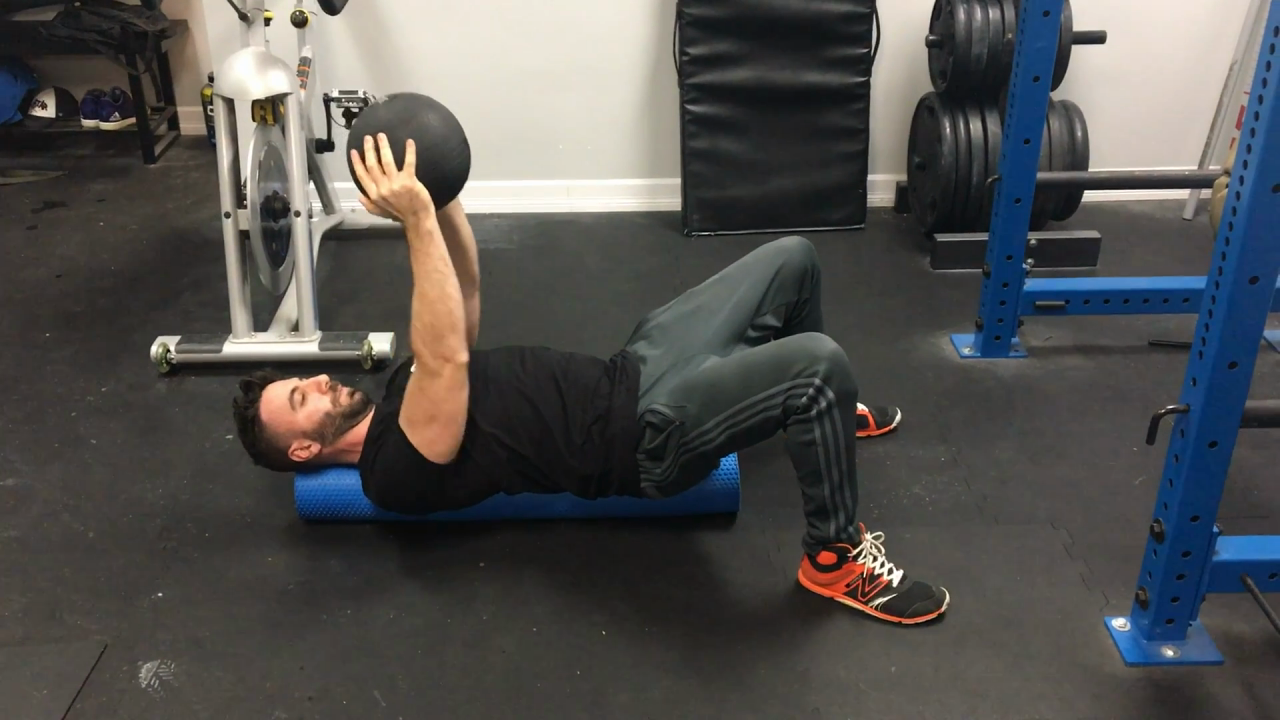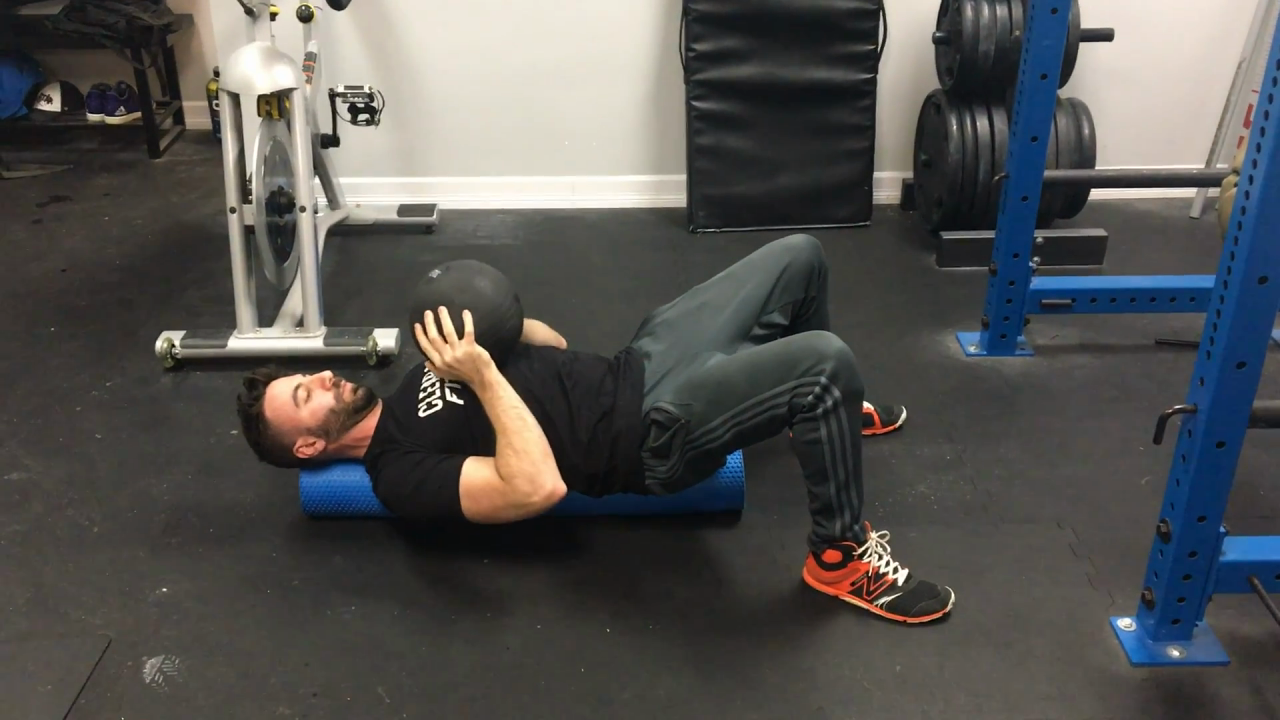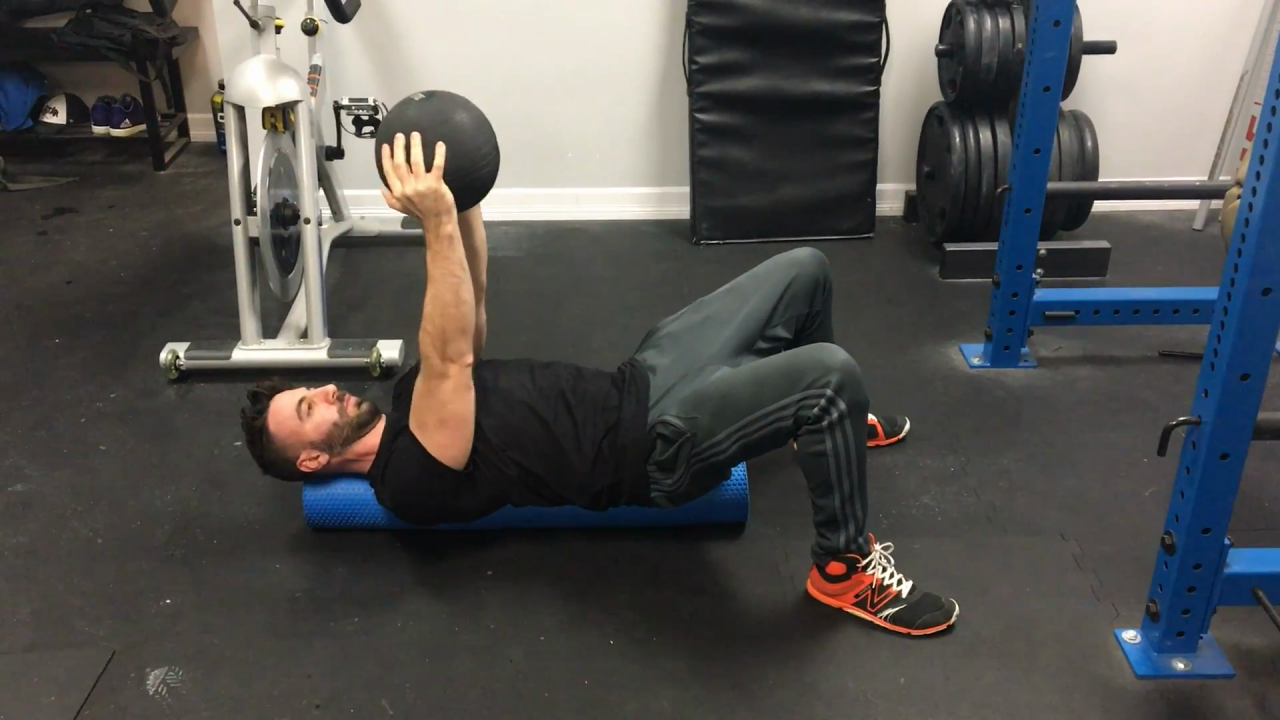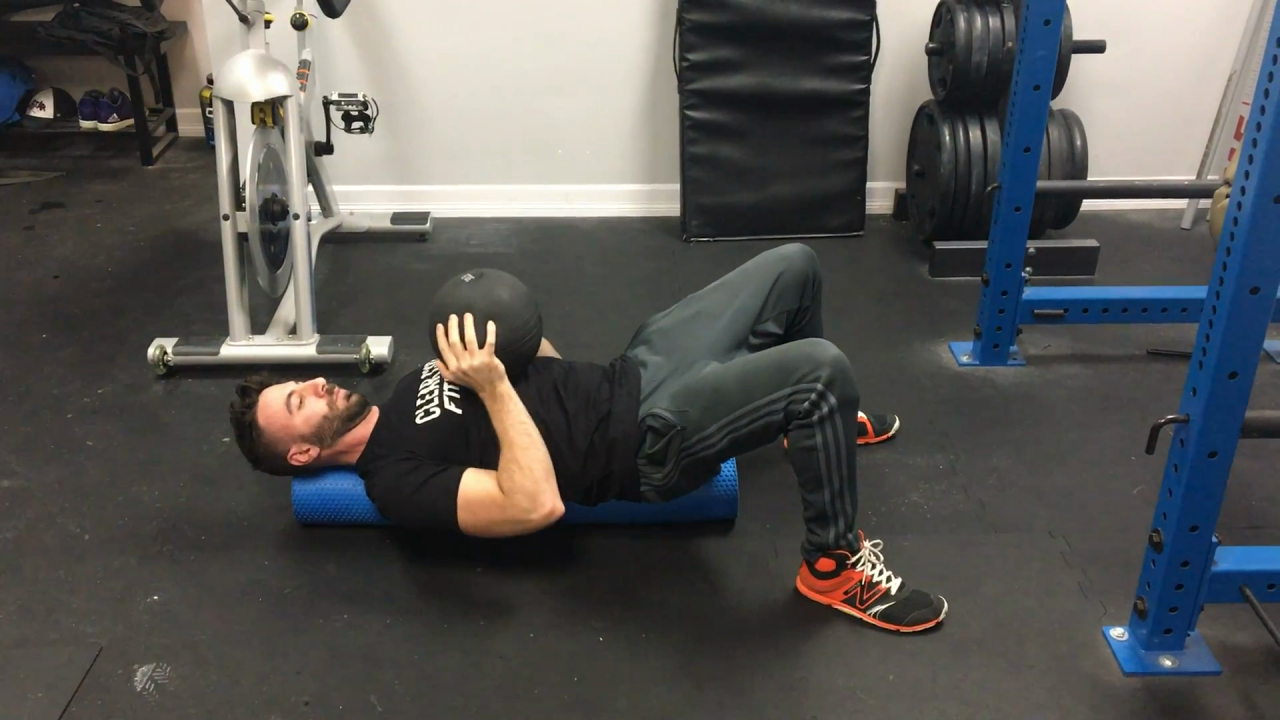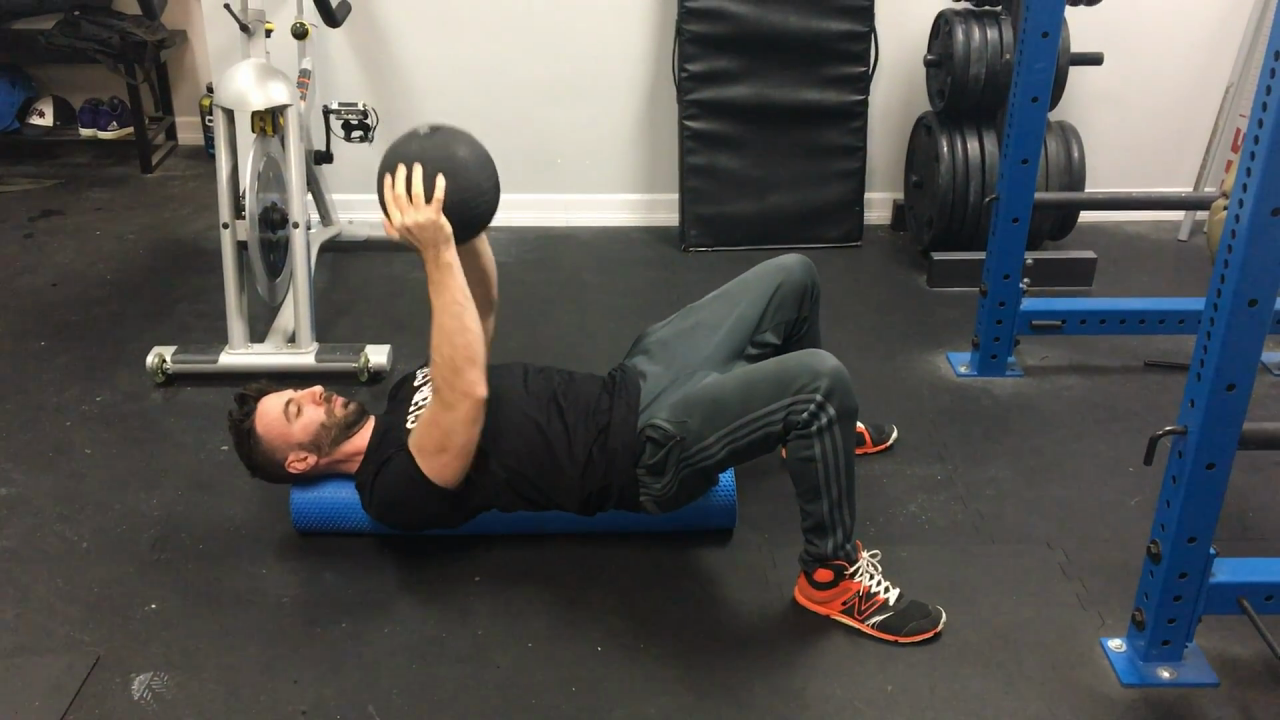
dt=1s
person 1, frame 1
left shoulder: (400, 398)
right shoulder: (397, 473)
left elbow: (464, 292)
right elbow: (447, 358)
left wrist: (439, 198)
right wrist: (417, 219)
left hip: (630, 373)
right hip: (644, 438)
left knee: (792, 259)
right knee: (818, 361)
left ankle: (819, 413)
right ankle: (836, 558)
person 1, frame 2
left shoulder: (420, 383)
right shoulder: (402, 476)
left elbow: (552, 346)
right elbow: (541, 488)
right wrist: (483, 373)
left hip: (636, 365)
right hip: (651, 433)
left knee: (799, 257)
right knee: (826, 358)
left ankle: (822, 412)
right ankle: (841, 556)
person 1, frame 3
left shoulder: (409, 404)
right shoulder: (411, 483)
left elbow: (467, 305)
right elbow: (451, 357)
left wrist: (461, 201)
right wrist: (438, 220)
left hip: (639, 383)
right hip: (654, 448)
left knee: (804, 271)
right knee: (830, 371)
left ankle: (822, 425)
right ankle: (845, 568)
person 1, frame 4
left shoulder: (409, 397)
right shoulder: (398, 482)
right elbow: (539, 505)
left wrist: (507, 332)
right wrist: (492, 385)
left hip: (631, 374)
right hip: (647, 442)
left knee: (794, 266)
right knee: (821, 367)
left ankle: (814, 423)
right ankle: (835, 566)
person 1, frame 5
left shoulder: (402, 403)
right shoulder: (398, 489)
left elbow: (481, 310)
right elbow: (468, 392)
left wrist: (462, 226)
right wrist: (435, 250)
left hip: (629, 389)
right hip: (645, 452)
left knee: (792, 275)
right knee: (820, 379)
left ankle: (810, 428)
right ankle: (831, 575)
